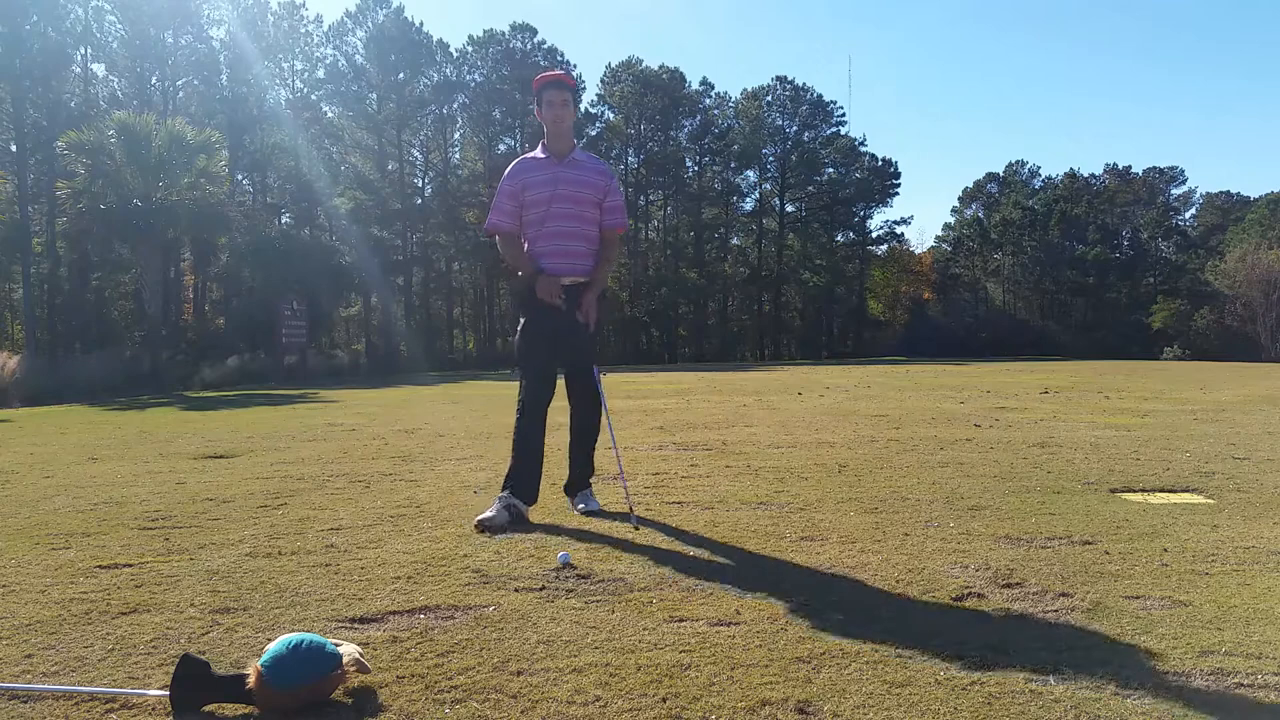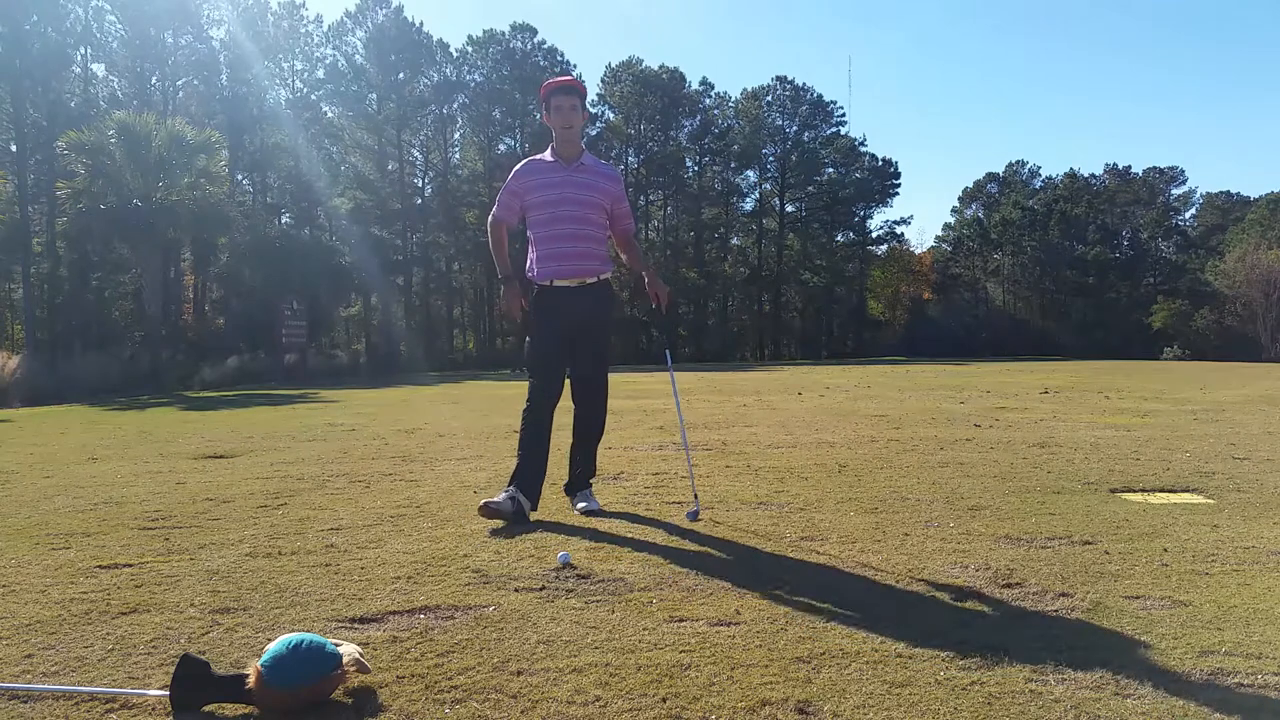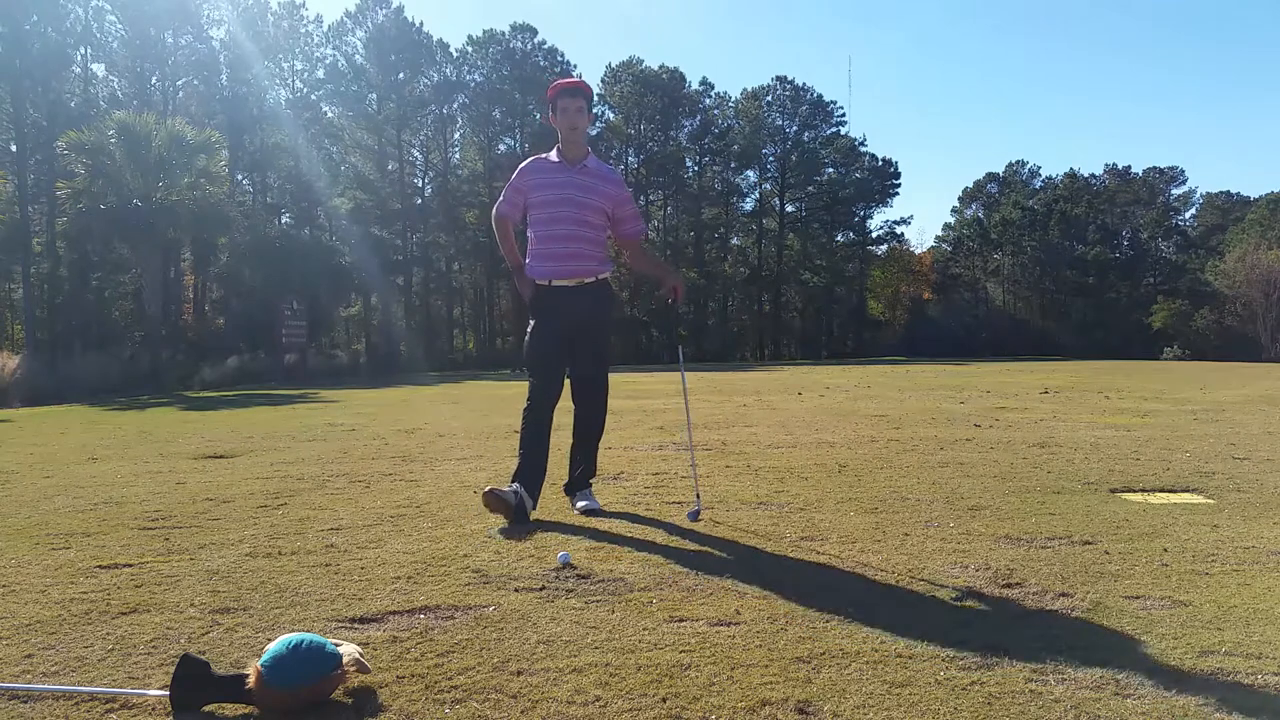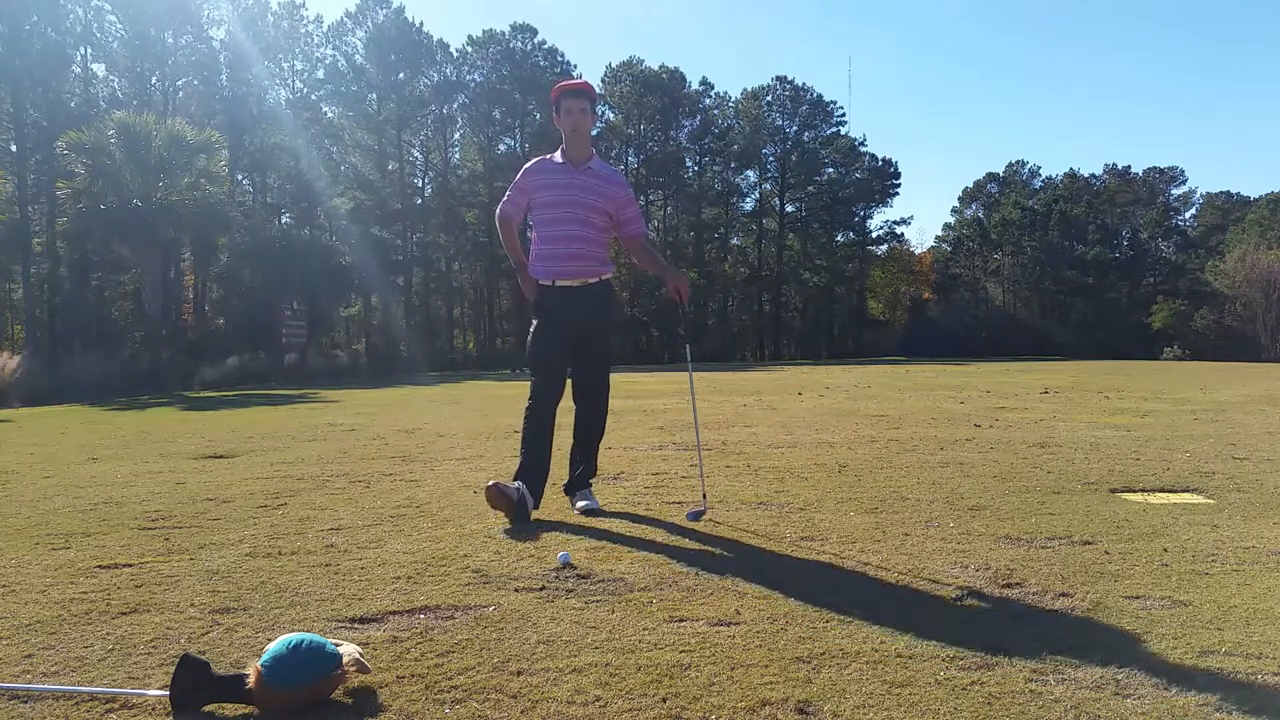
dt=0.4s
person 1, frame 1
left shoulder: (600, 173)
right shoulder: (519, 171)
left elbow: (610, 240)
right elbow: (506, 237)
left wrist: (593, 290)
right wrist: (536, 277)
left hip: (585, 296)
right hip: (539, 296)
left knee: (587, 396)
right knee: (532, 396)
left ankle: (580, 486)
right ankle: (516, 496)
person 1, frame 2
left shoulder: (608, 177)
right shoulder: (527, 172)
left elbow: (625, 239)
right elbow: (497, 224)
left wrist: (648, 276)
right wrist: (509, 280)
left hip: (594, 297)
right hip: (547, 298)
left knee: (591, 397)
right knee: (541, 395)
left ankle: (581, 486)
right ankle: (522, 493)
person 1, frame 3
left shoulder: (611, 181)
right shoulder: (531, 172)
left elbow: (632, 244)
right elbow: (501, 218)
left wrist: (664, 273)
right wrist: (517, 270)
left hip: (593, 297)
right hip: (546, 296)
left knee: (591, 396)
right knee: (541, 394)
left ankle: (580, 485)
right ankle: (523, 490)
person 1, frame 4
left shoulder: (614, 182)
right shoulder: (535, 172)
left elbow: (635, 242)
right elbow: (505, 218)
left wrist: (668, 273)
right wrist: (522, 270)
left hip: (595, 297)
right hip: (548, 297)
left knee: (592, 396)
right knee: (543, 394)
left ankle: (581, 485)
right ankle: (526, 488)
